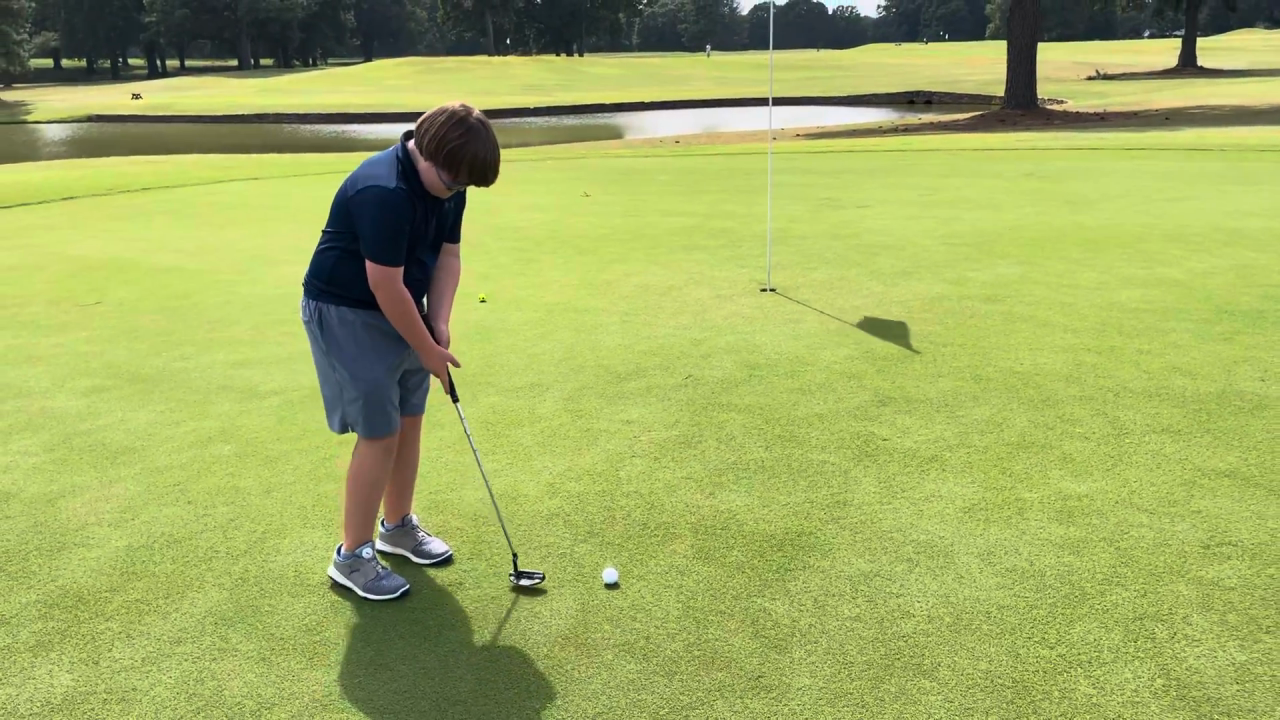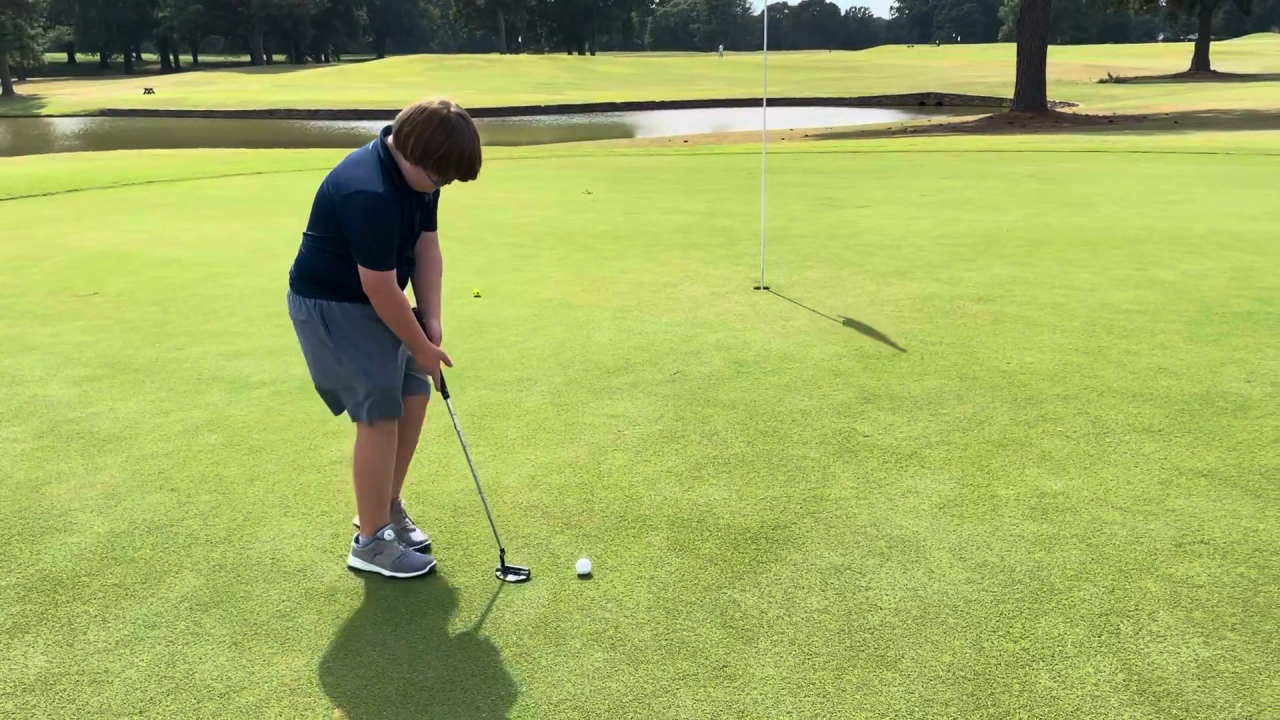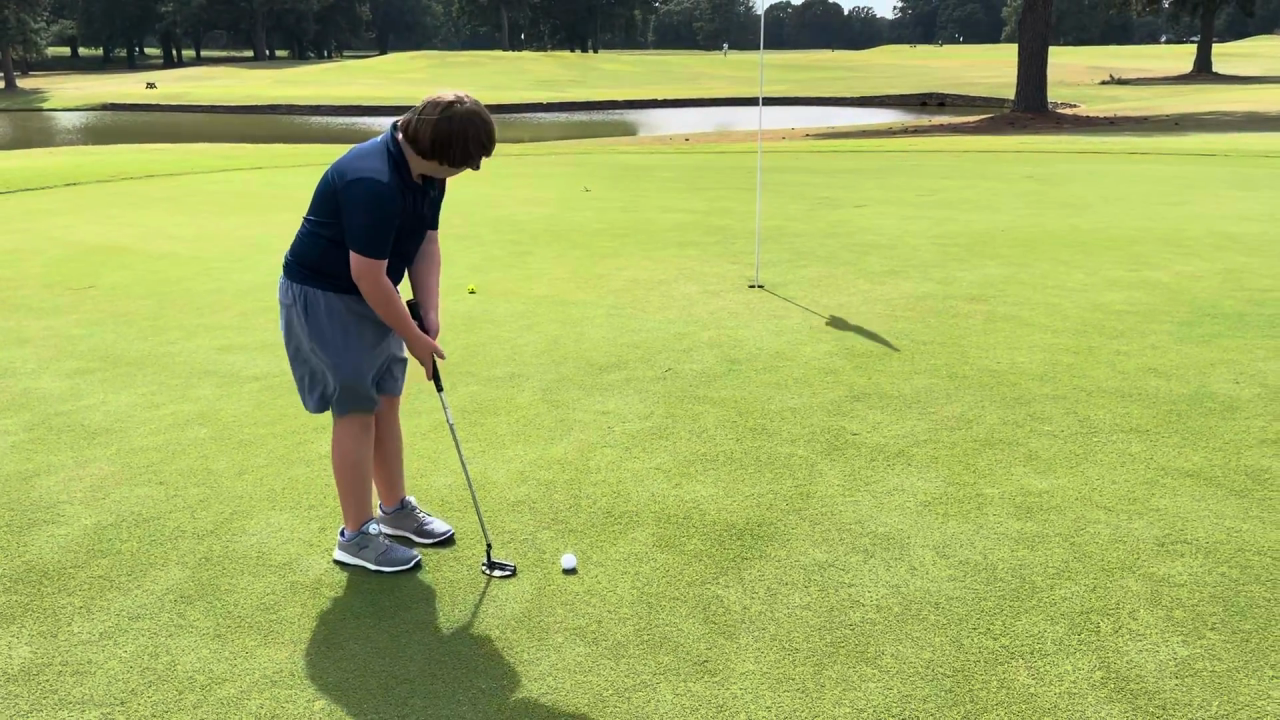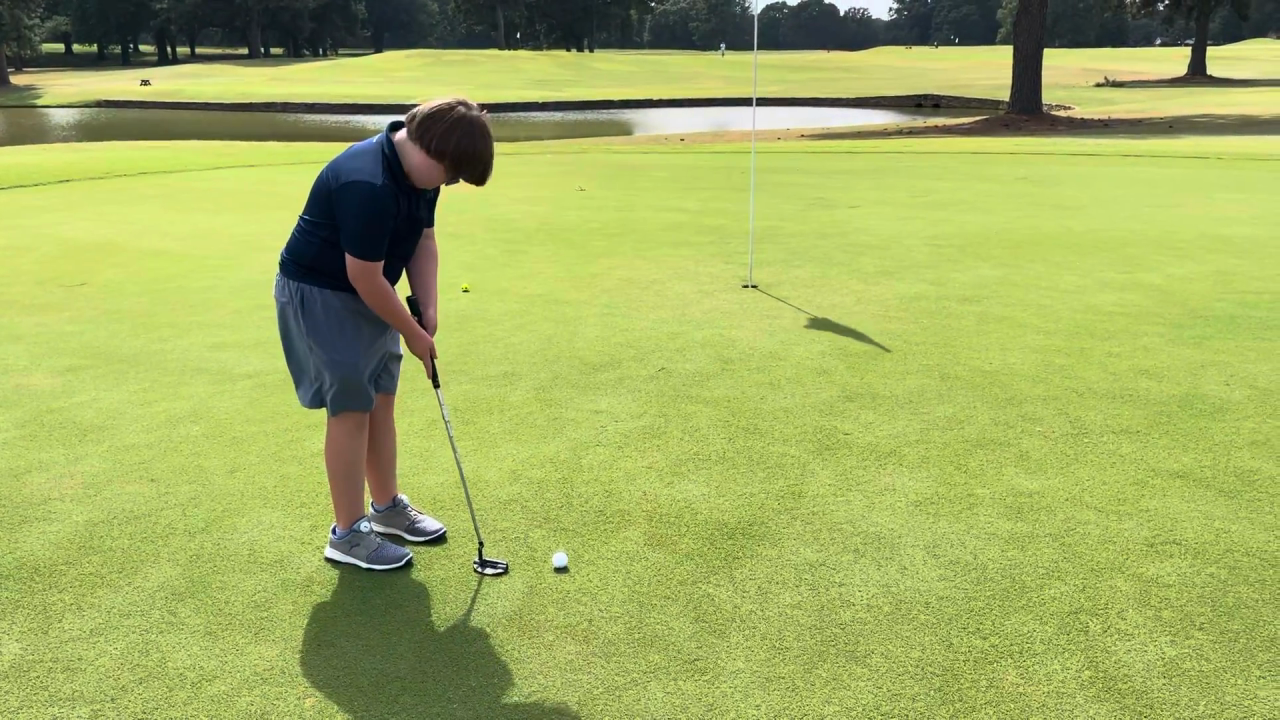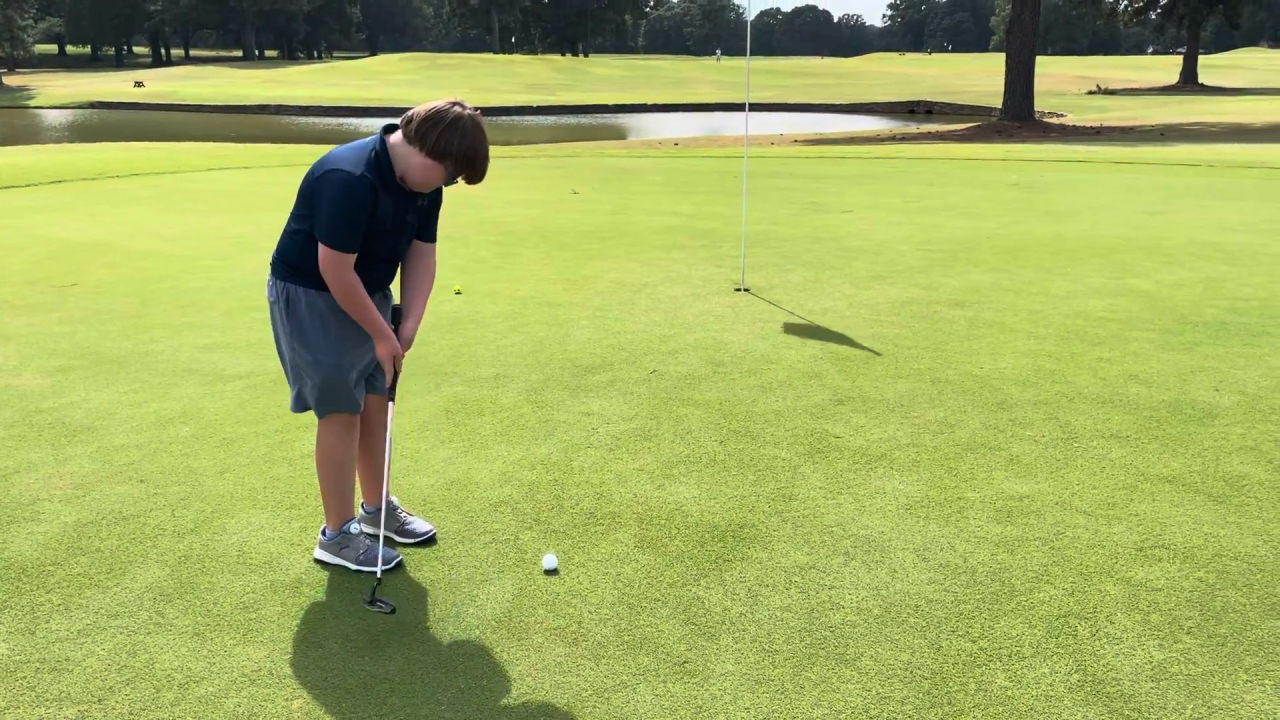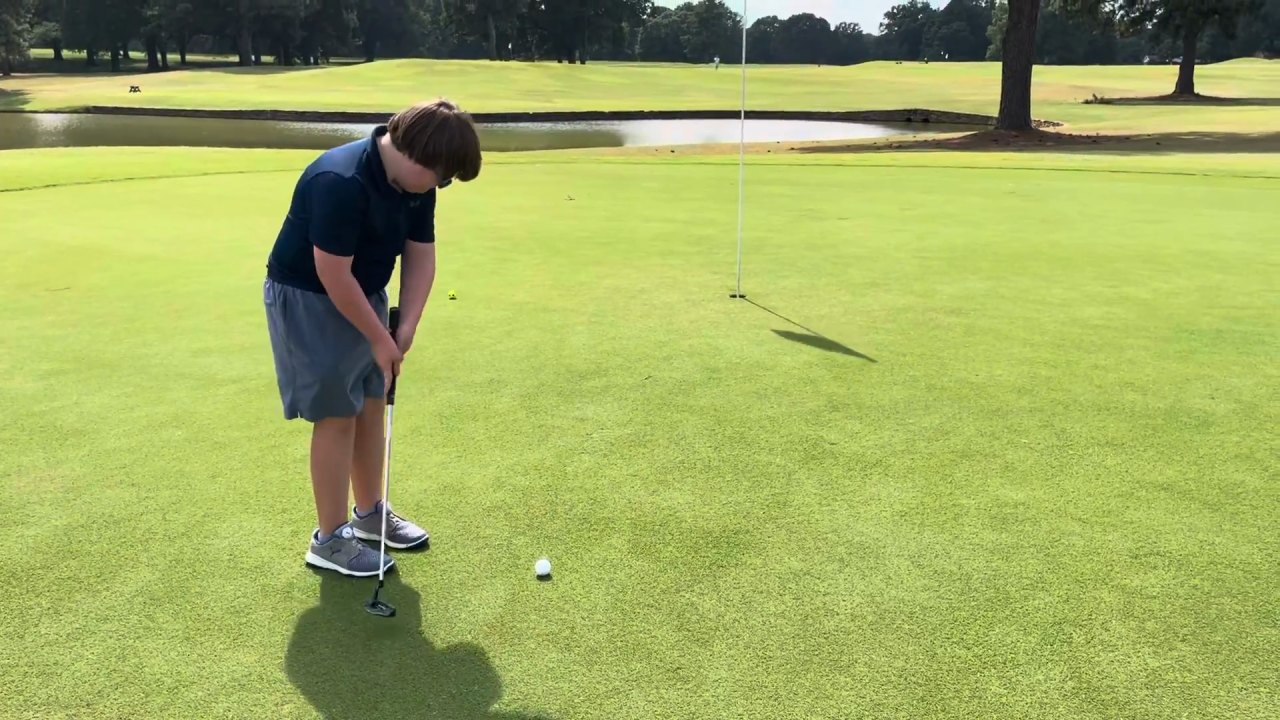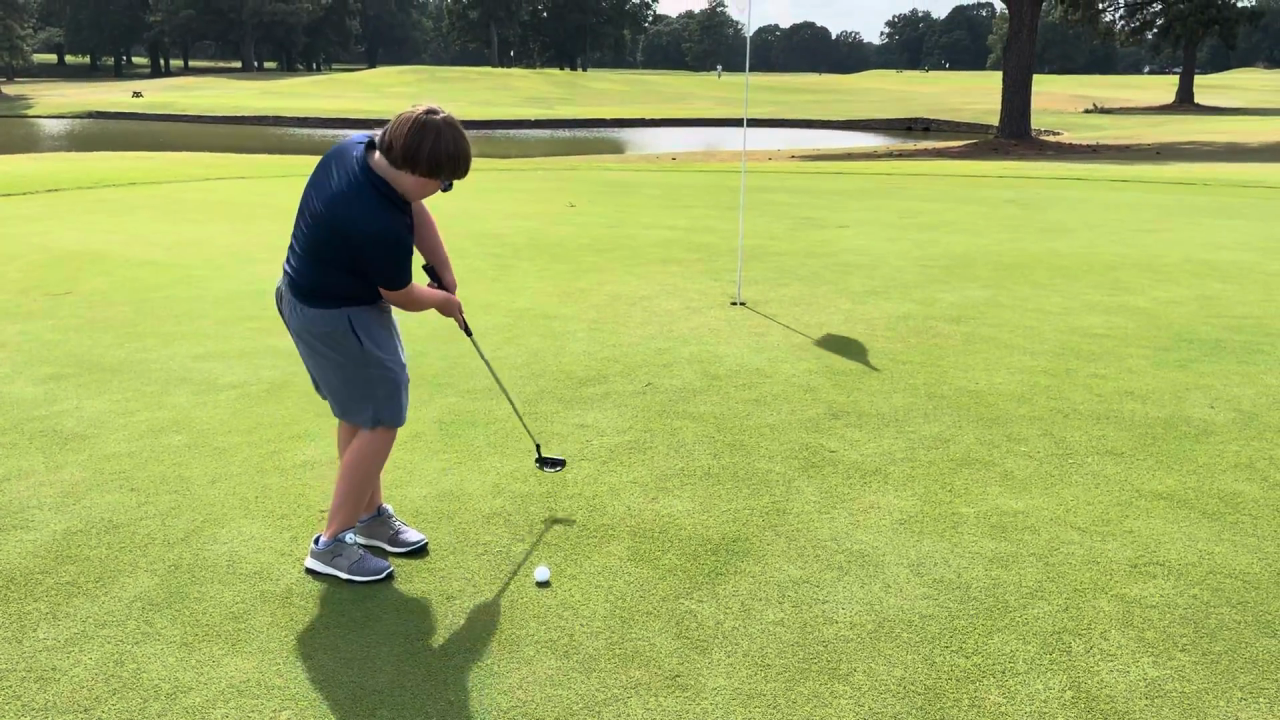
dt=0.4s
person 1, frame 1
left shoulder: (446, 183)
right shoulder: (382, 192)
left elbow: (448, 254)
right elbow: (386, 286)
left wrist: (439, 322)
right wrist: (427, 349)
left hip: (399, 311)
right hip: (344, 313)
left knee: (408, 420)
right knee: (380, 432)
left ankle: (398, 525)
right ankle: (353, 555)
person 1, frame 2
left shoulder: (420, 174)
right shoulder: (369, 195)
left elbow: (426, 244)
right elbow: (380, 288)
left wrist: (431, 319)
right wrist: (421, 347)
left hip: (375, 300)
right hip: (331, 305)
left knee: (413, 396)
right knee: (381, 416)
left ankle: (387, 506)
right ankle: (370, 541)
person 1, frame 3
left shoulder: (425, 174)
right shoulder: (373, 185)
left elbow: (425, 244)
right elbow: (368, 276)
left wrist: (430, 313)
right wrist: (414, 338)
left hip: (369, 296)
right hip: (322, 296)
left knee: (386, 404)
right knee: (357, 411)
left ankle: (395, 509)
right ankle: (356, 535)
person 1, frame 4
left shoulder: (419, 171)
right shoulder: (367, 185)
left elbow: (423, 239)
right elbow: (365, 277)
left wrist: (429, 309)
right wrist: (412, 333)
left hip: (367, 292)
right hip: (319, 294)
left knee: (381, 401)
right knee: (351, 409)
left ankle: (387, 506)
right ankle: (348, 532)
person 1, frame 5
left shoulder: (422, 182)
right shoulder: (349, 179)
left elbow: (420, 253)
right elbow: (334, 270)
left wrist: (409, 324)
right wrist: (381, 334)
left hip: (366, 292)
right hip: (311, 295)
left knee: (376, 401)
right knee: (341, 410)
left ankle: (377, 508)
right ankle: (337, 534)
person 1, frame 6
left shoulder: (416, 187)
right shoulder: (341, 182)
left elbow: (420, 256)
right elbow: (332, 274)
left wrist: (406, 329)
right wrist: (377, 338)
left hip: (363, 296)
right hip: (308, 300)
left knee: (371, 405)
right knee: (337, 415)
left ankle: (370, 513)
right ankle: (329, 539)
person 1, frame 7
left shoulder: (362, 149)
right shoulder: (378, 225)
left elbow: (415, 212)
right elbow: (401, 296)
left wrist: (446, 274)
right wrist: (440, 300)
left hip: (318, 296)
right hip: (334, 314)
left knee: (362, 411)
right knee: (380, 419)
left ankle: (369, 516)
right ankle: (332, 543)
